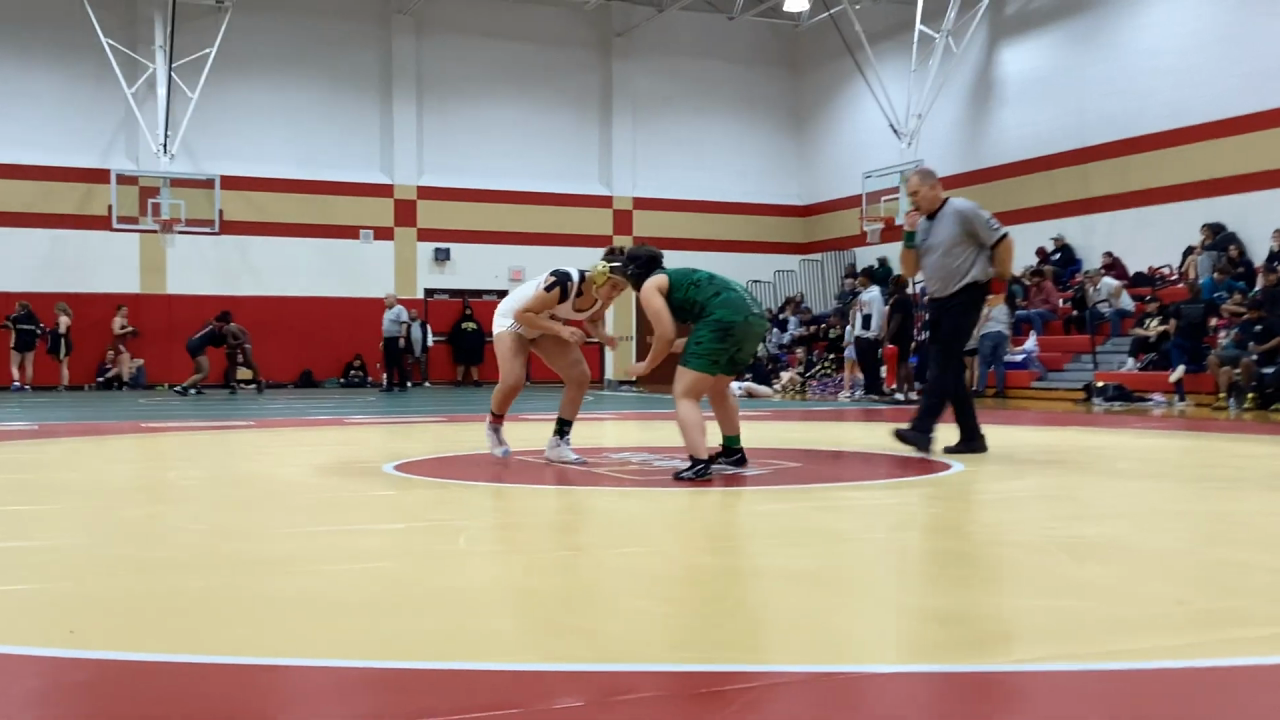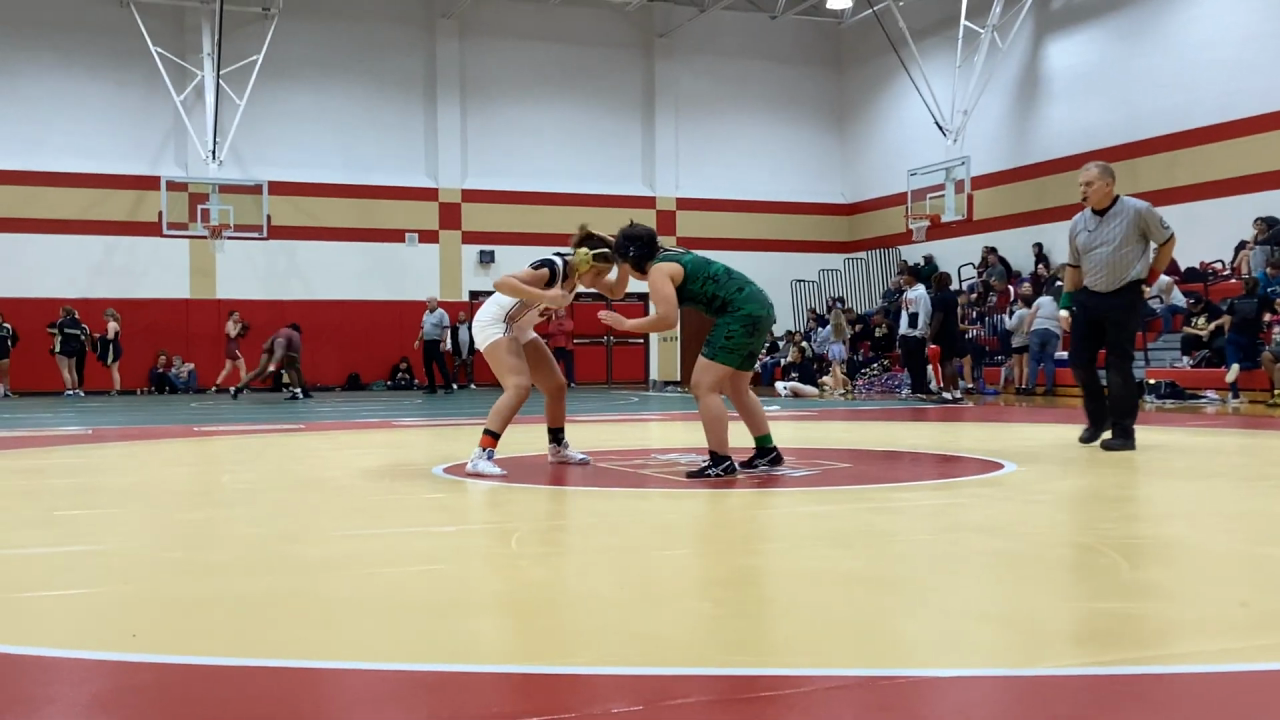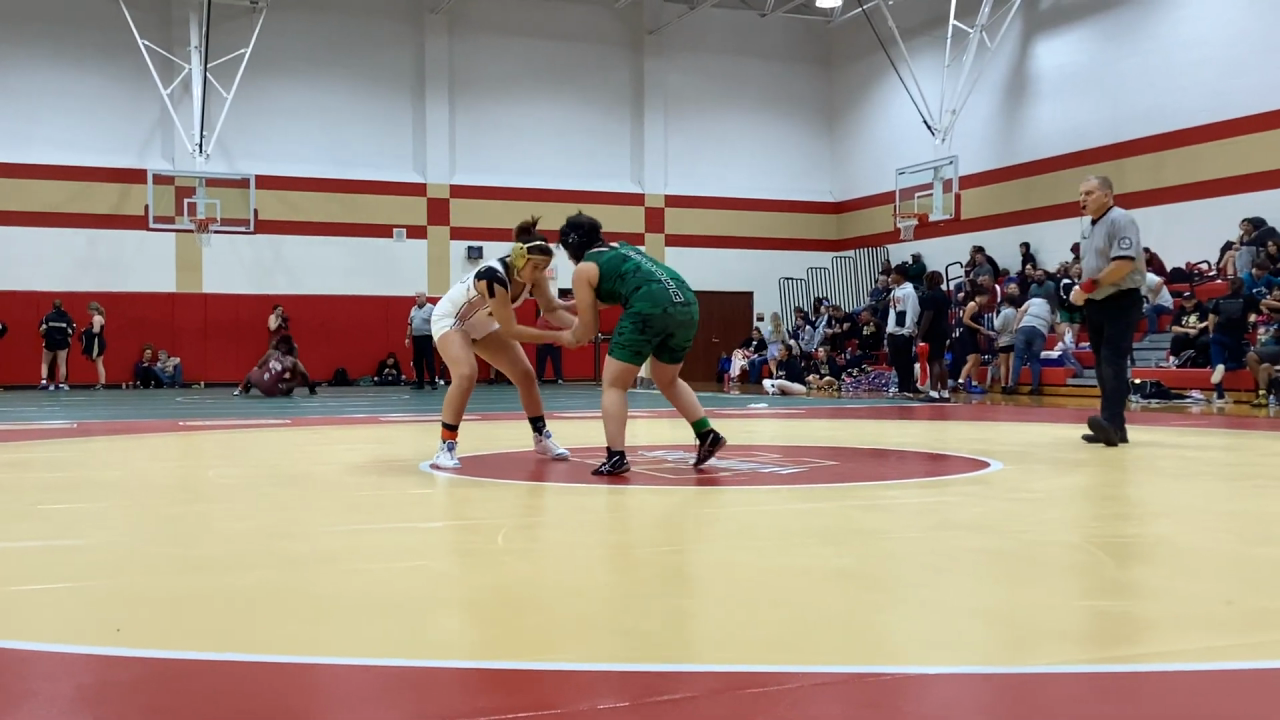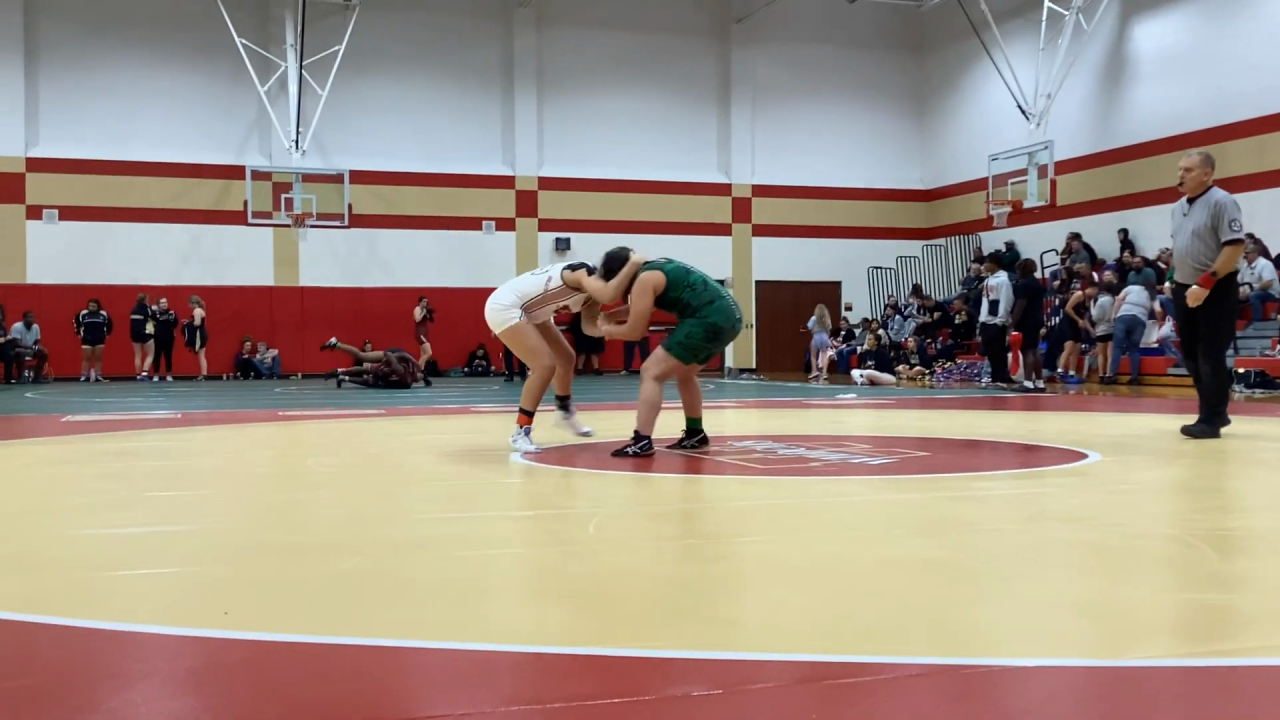
dt=1s
person 1, frame 1
left shoulder: (964, 211)
right shoulder: (920, 225)
left elbow: (1003, 243)
right elbow: (909, 272)
left wrist: (999, 285)
right wrist: (909, 235)
left hip: (964, 298)
right hip: (938, 302)
left knee: (942, 365)
right knee: (950, 370)
left ankle: (922, 429)
right ankle: (971, 437)
person 1, frame 2
left shoulder: (1138, 211)
right shoulder: (1077, 223)
left elbow: (1168, 241)
left wrist: (1151, 277)
right wrist: (1066, 302)
left hip: (1125, 297)
right hip: (1088, 297)
left knee: (1118, 366)
right knee: (1079, 361)
left ankle: (1123, 432)
right ankle: (1099, 419)
person 1, frame 3
left shoulder: (1119, 220)
right shoulder: (1089, 227)
left elbow: (1125, 263)
left wrist: (1086, 287)
right wrist: (1081, 291)
left hip: (1121, 302)
right hip: (1095, 304)
left knee: (1112, 362)
right knee: (1103, 365)
left ankle: (1110, 421)
right ankle: (1114, 426)
person 1, frame 4
left shoulder: (1221, 202)
right shoulder: (1178, 207)
left elbow: (1235, 247)
left wrist: (1206, 282)
right wrist: (1174, 283)
left hip: (1215, 290)
right hip: (1186, 290)
left knee: (1211, 357)
right knee: (1192, 356)
left ankle: (1210, 420)
right ankle: (1215, 412)
person 2, frame 1
left shoulder: (649, 287)
right shoulder: (681, 280)
left elbow: (666, 334)
left wrist: (646, 366)
left hip: (724, 318)
right hip: (753, 317)
left knee: (685, 394)
right knee: (716, 387)
left ankle: (700, 464)
right ankle: (733, 451)
person 2, frame 2
left shoulder: (659, 270)
right shoulder: (669, 257)
left elbow: (667, 320)
left wrist: (624, 324)
left hip: (742, 313)
right hip: (757, 309)
left knee: (703, 386)
right knee: (736, 389)
left ankle: (721, 461)
right ankle: (767, 451)
person 2, frame 3
left shoulder: (583, 269)
right shoulder: (621, 248)
left elbow: (588, 328)
left wrist: (573, 338)
left hip: (649, 308)
right hip: (686, 304)
left knee: (613, 384)
right knee: (667, 380)
left ankle: (616, 457)
right ankle: (707, 434)
person 2, frame 4
left shoulder: (643, 280)
right shoulder: (658, 266)
left elbow: (635, 330)
right elbow: (640, 310)
left wrist: (606, 328)
right wrist: (608, 316)
left hip: (709, 319)
right hip: (728, 316)
left knee: (652, 373)
right knee: (682, 373)
left ankle: (643, 441)
right ankle: (695, 434)
person 3, frame 1
left shoulder: (603, 297)
right shoulder: (564, 282)
left elbow: (594, 320)
right elbow: (522, 314)
left wrist: (602, 335)
right wrist: (561, 330)
left hip: (548, 325)
right hip: (513, 317)
left knee: (580, 376)
right knee: (513, 380)
left ankle: (558, 443)
right ankle: (495, 425)
person 3, frame 2
left shoulder: (575, 270)
right shoulder: (552, 269)
left elbow: (615, 292)
right elbow: (501, 282)
right wrist: (542, 295)
left hip: (517, 328)
right hip: (493, 324)
left knee: (557, 386)
right knee: (519, 387)
left ankle: (558, 449)
right ankle: (481, 457)
person 3, frame 3
left shoulder: (532, 273)
right shoulder: (493, 276)
left elbow: (551, 308)
right elbow: (511, 330)
left wrist: (577, 323)
right wrist: (558, 336)
left hip: (483, 325)
right hip: (450, 320)
left knee: (525, 374)
right knee: (466, 375)
left ankle: (542, 439)
right ankle: (445, 447)
person 3, frame 4
left shoulder: (594, 291)
right shoulder: (585, 274)
left elbow: (591, 326)
right elbow: (609, 296)
right wrist: (633, 264)
left hip: (528, 313)
right hip: (504, 307)
left knee: (566, 357)
right knee: (546, 366)
left ankle: (565, 413)
right ankle: (521, 433)
